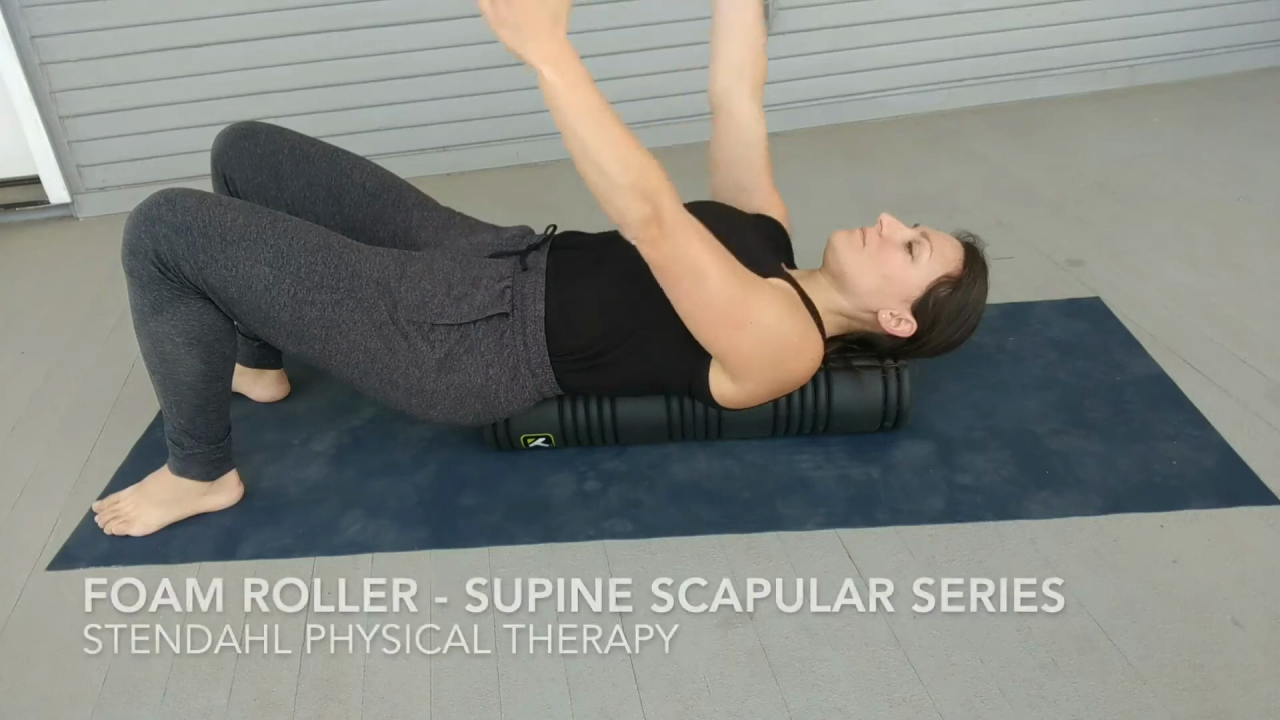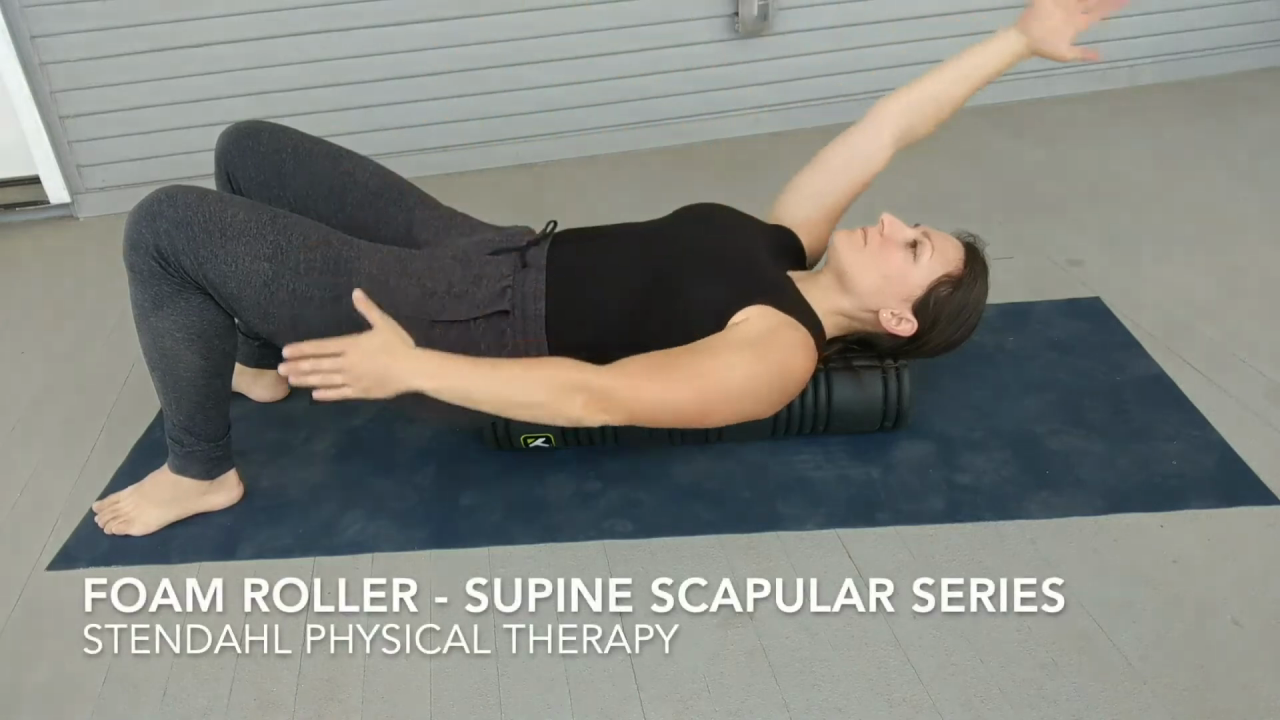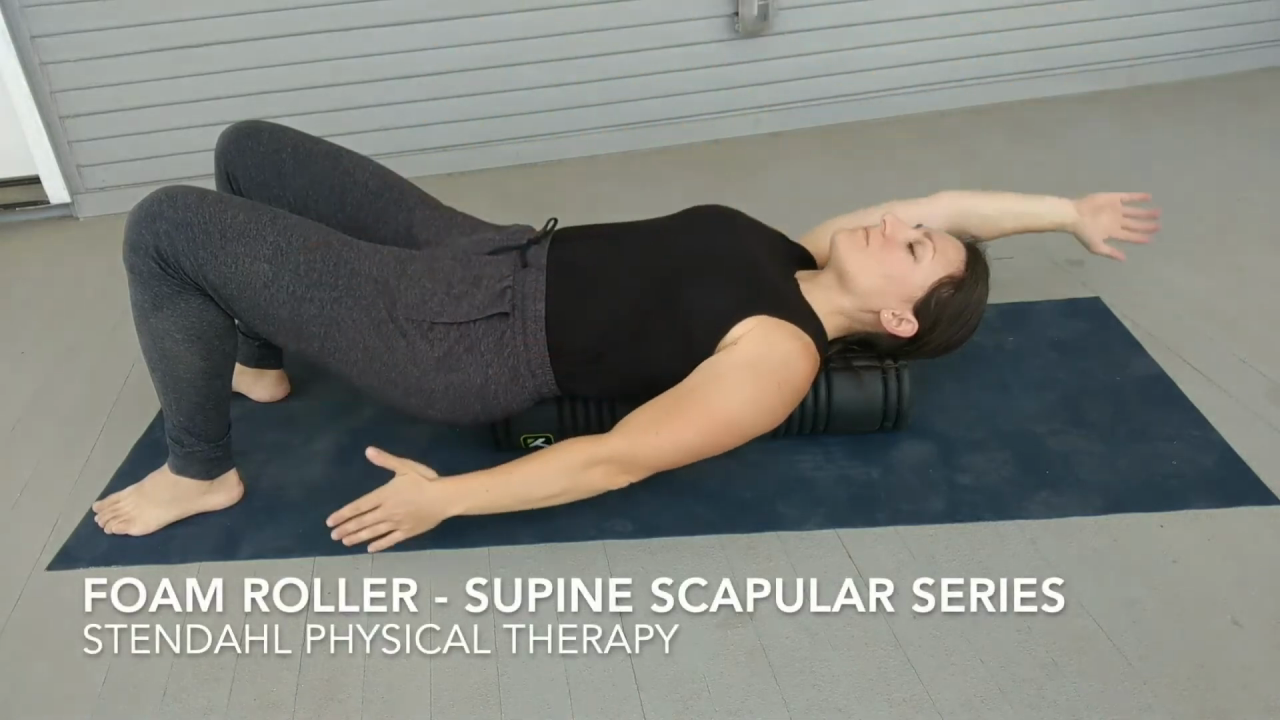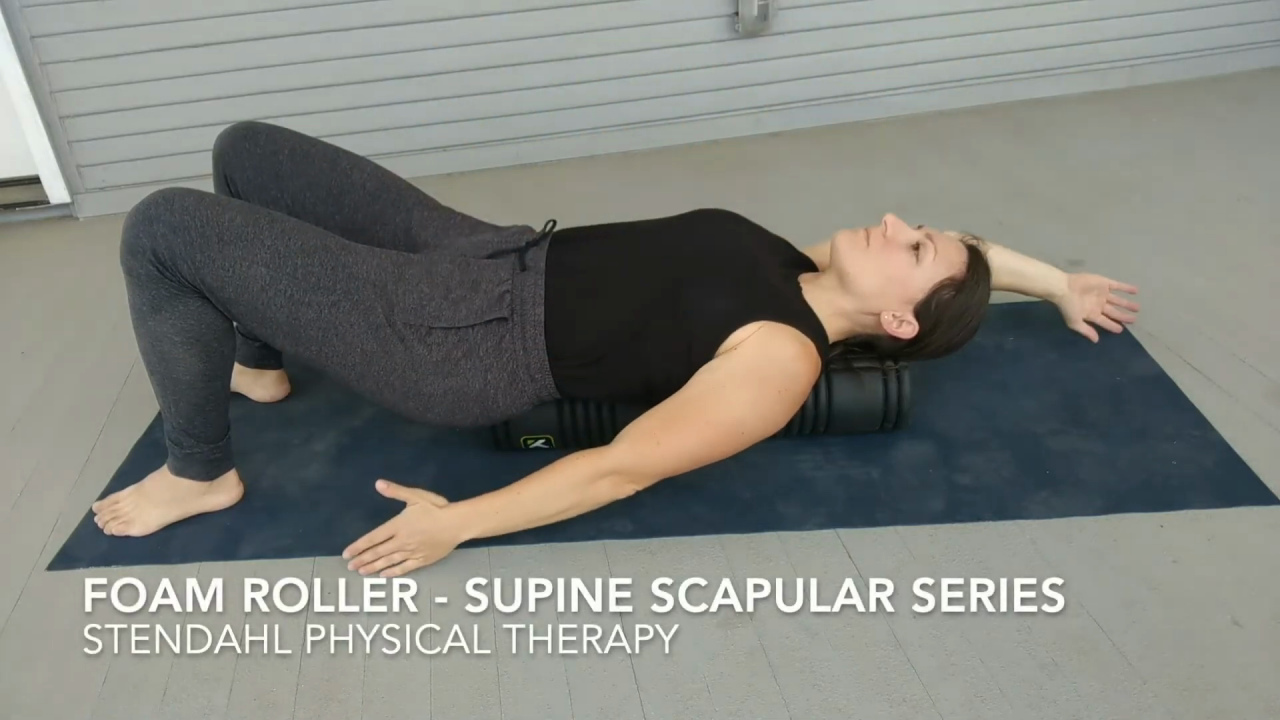
dt=0.4s
person 1, frame 1
left shoulder: (781, 340)
right shoulder: (770, 238)
left elbow: (649, 214)
right elbow: (736, 98)
left hip: (469, 344)
right hip: (497, 261)
left knee: (162, 230)
right knee: (243, 148)
left ankle: (200, 473)
right ankle: (254, 359)
person 1, frame 2
left shoulder: (780, 354)
right shoulder: (800, 249)
left elbow: (598, 395)
right elbow: (881, 133)
left wrist: (415, 369)
left hip: (474, 325)
right hip: (497, 259)
left knee: (164, 226)
right knee: (249, 150)
left ankle: (201, 472)
right ankle: (260, 360)
person 1, frame 3
left shoulder: (780, 358)
right shoulder: (805, 264)
left elbow: (614, 460)
right elbow: (939, 200)
left wrist: (441, 496)
left hip: (469, 342)
right hip: (498, 259)
left knee: (165, 226)
right knee: (246, 150)
left ankle: (200, 473)
right ankle: (254, 358)
person 1, frame 4
left shoulder: (780, 361)
right shoulder: (808, 272)
left elbow: (622, 469)
right elbow: (955, 240)
left wrist: (455, 523)
left hip: (468, 346)
right hip: (497, 258)
left knee: (161, 227)
right knee: (246, 151)
left ankle: (198, 473)
right ankle: (254, 360)
